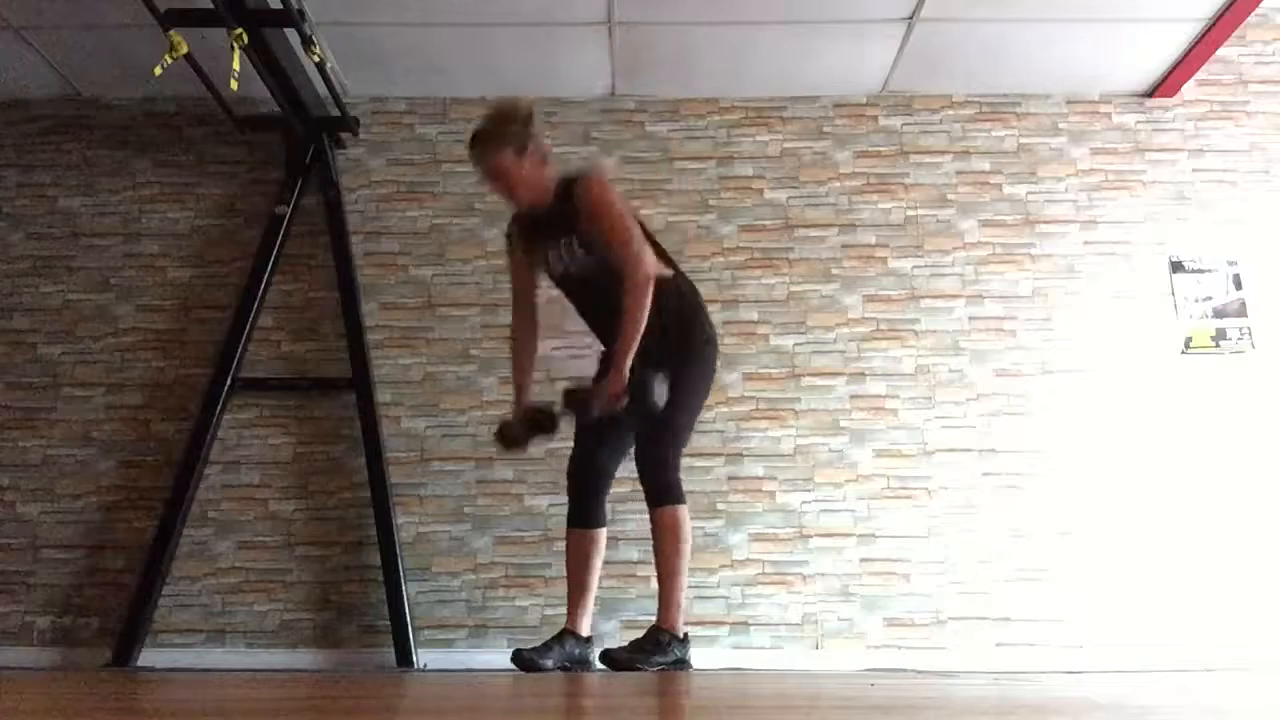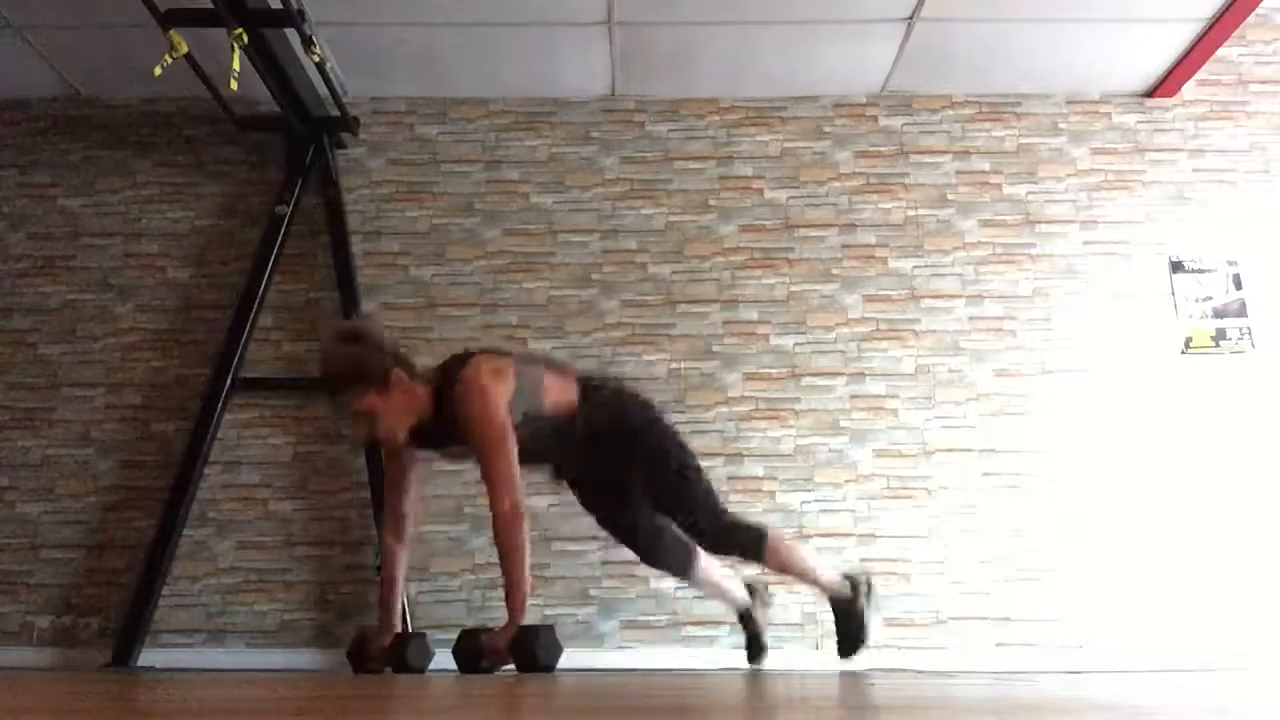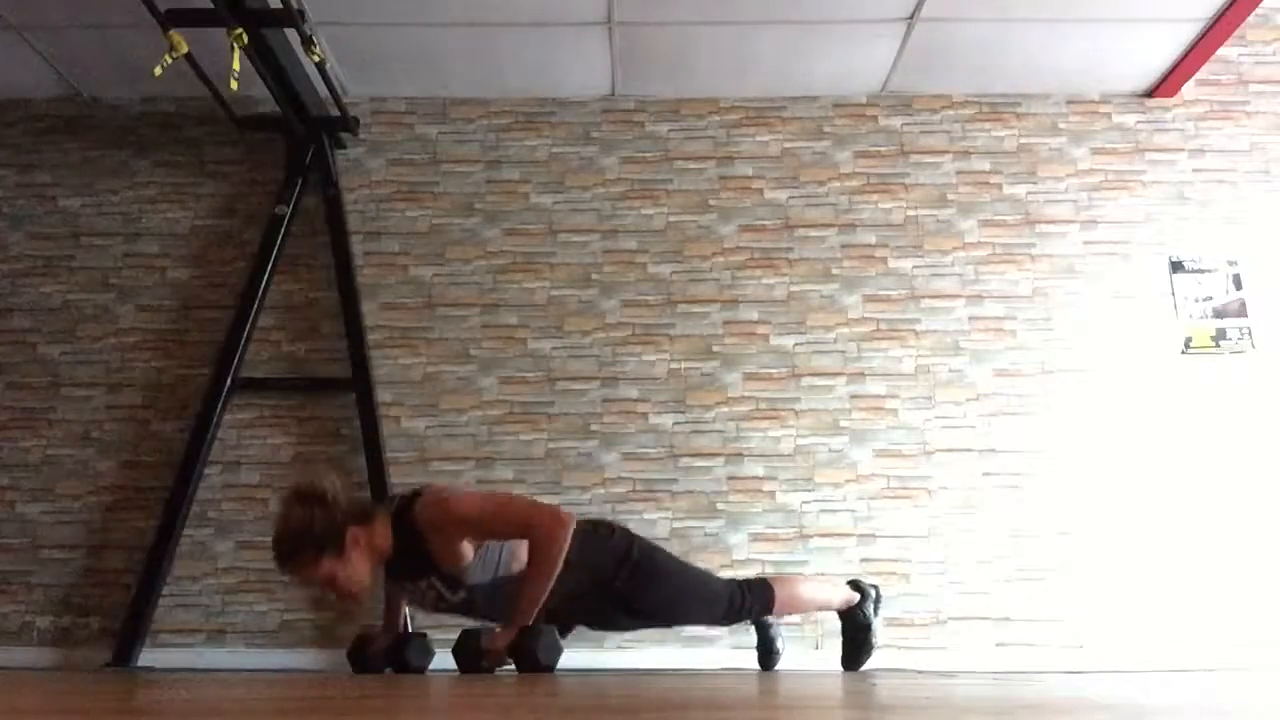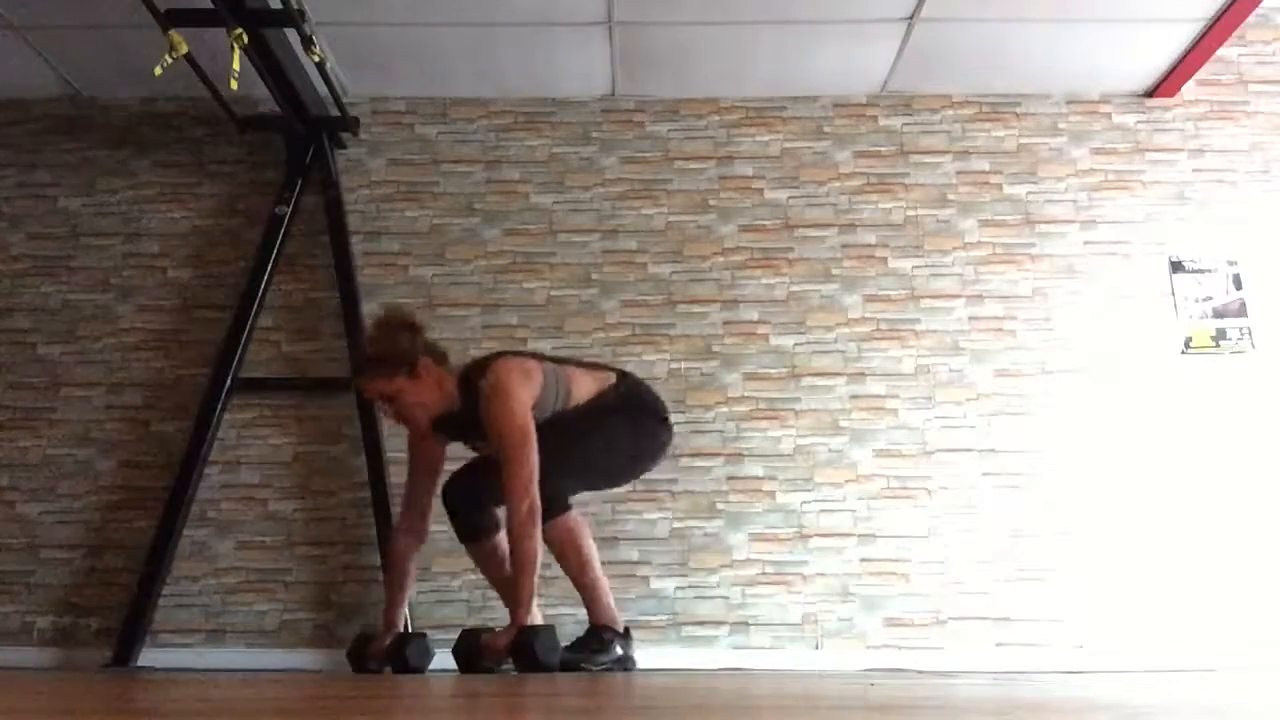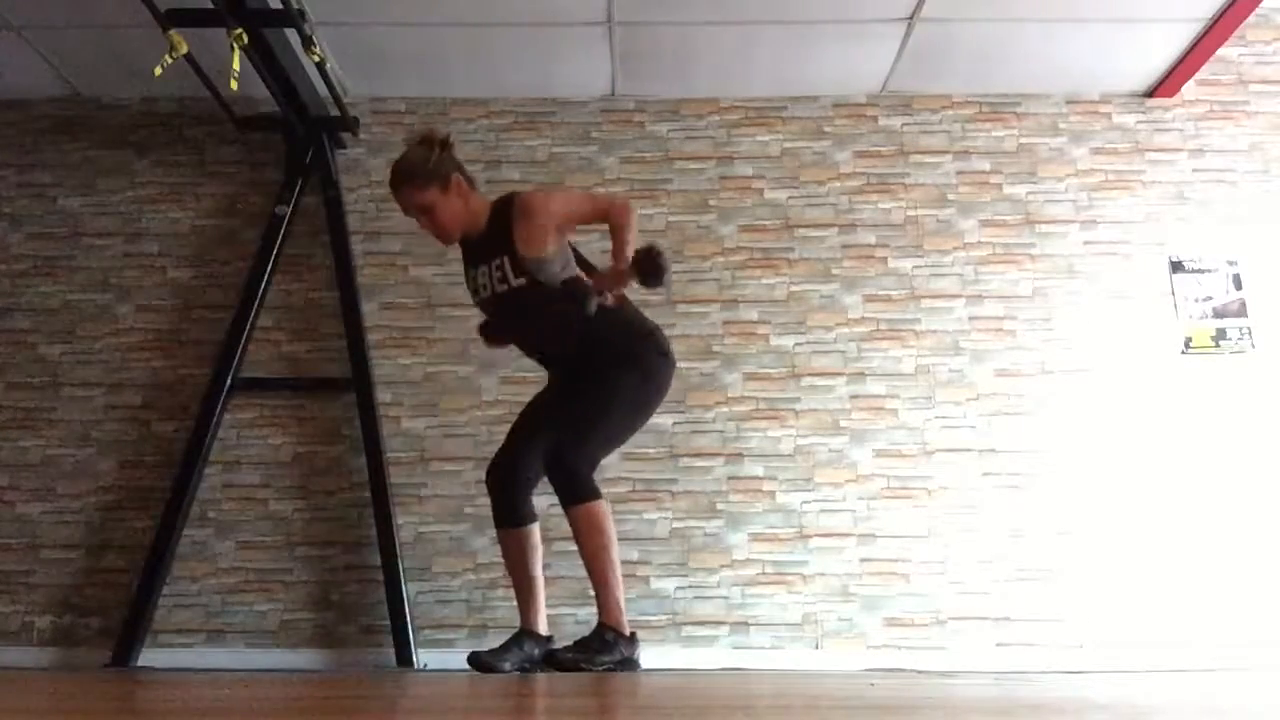
dt=0.7s
person 1, frame 1
left shoulder: (591, 194)
right shoulder: (523, 228)
left elbow: (639, 272)
right elbow: (523, 319)
left wrist: (622, 368)
right wrist: (522, 400)
left hip: (678, 336)
right hip: (624, 355)
left knee: (656, 461)
right knee: (586, 474)
left ankle: (672, 637)
right ankle: (577, 636)
person 1, frame 2
left shoulder: (470, 387)
right shoulder: (404, 425)
left elbow: (509, 507)
right elbow: (394, 528)
left wrist: (516, 623)
right wrist: (388, 626)
left hip: (617, 422)
right hip: (587, 443)
left knee: (716, 529)
right knee: (651, 545)
left ankle: (843, 587)
right ankle: (745, 598)
person 1, frame 3
left shoulder: (431, 516)
right shoulder: (382, 544)
left elbow: (556, 523)
left wrist: (517, 625)
right wrist: (390, 637)
left hip: (603, 567)
right hip: (569, 589)
left knee: (731, 602)
left ankle: (854, 597)
right ankle: (762, 619)
person 1, frame 4
left shoulder: (498, 387)
right shoulder: (432, 425)
left elbow: (526, 506)
right elbow: (410, 528)
left wrist: (515, 619)
right wrist: (391, 626)
left hip: (635, 418)
right hip: (582, 431)
left knee: (533, 485)
right knee: (464, 494)
left ankle: (612, 637)
person 1, frame 5
left shoulder: (530, 211)
right shoulder: (471, 246)
left elbow: (619, 209)
left wrist: (619, 267)
right wrist: (495, 329)
left hip: (631, 358)
right hip: (576, 372)
left knee: (567, 460)
right knee: (507, 475)
left ankle: (616, 636)
right ankle: (533, 635)
